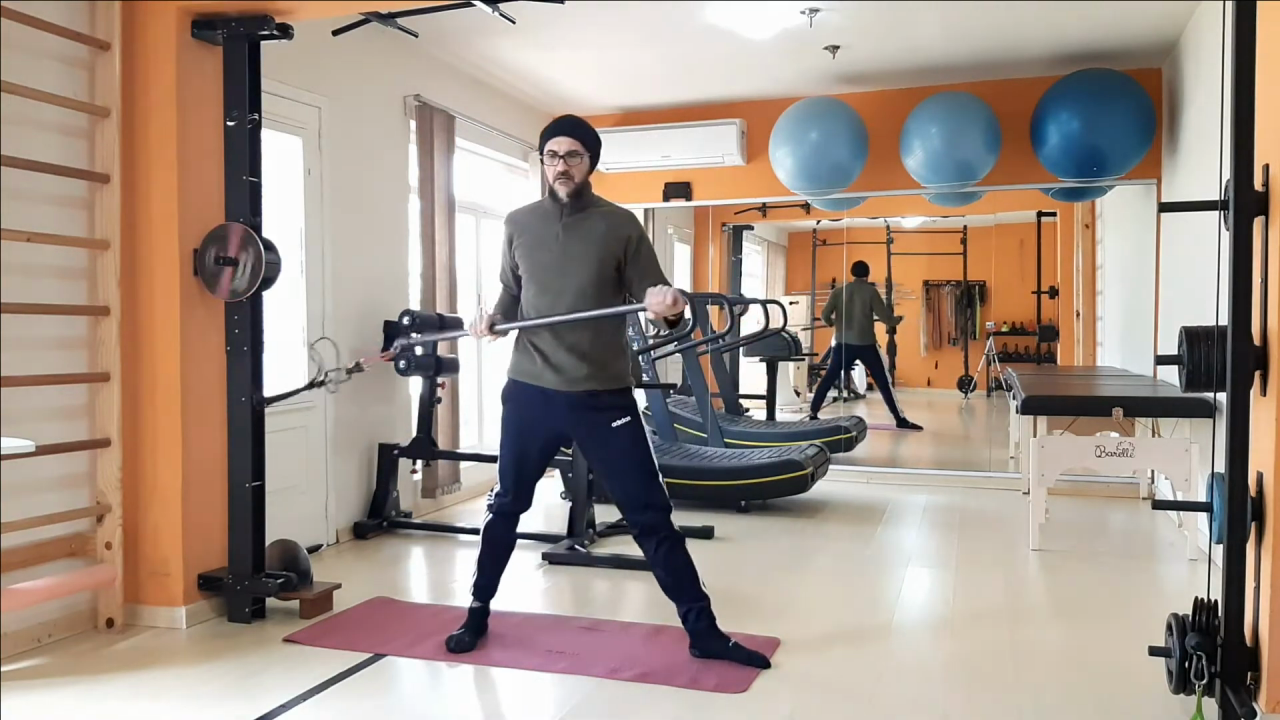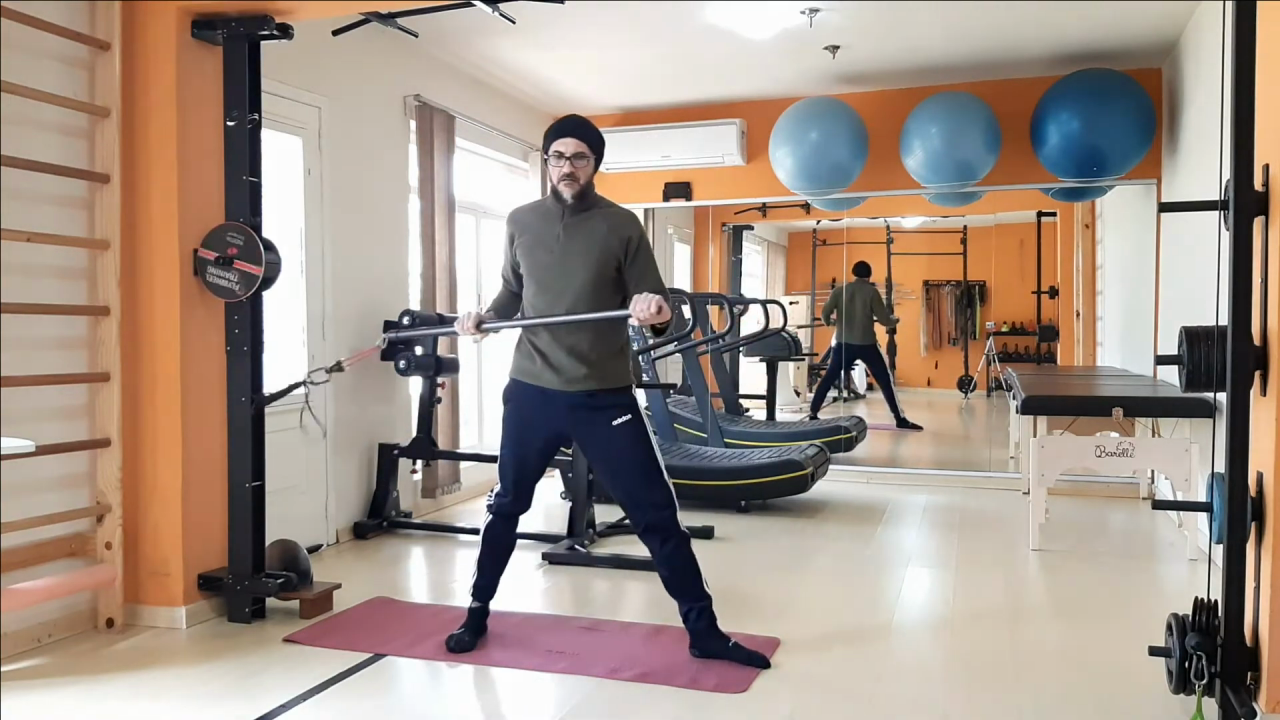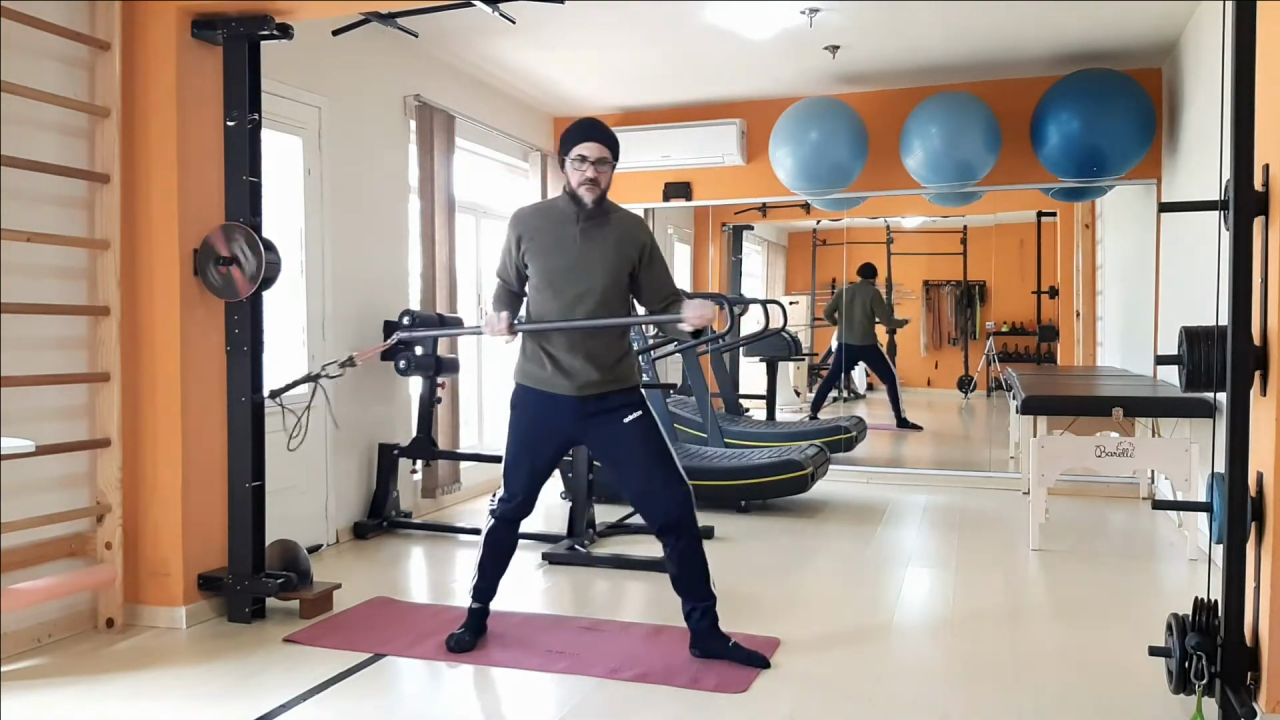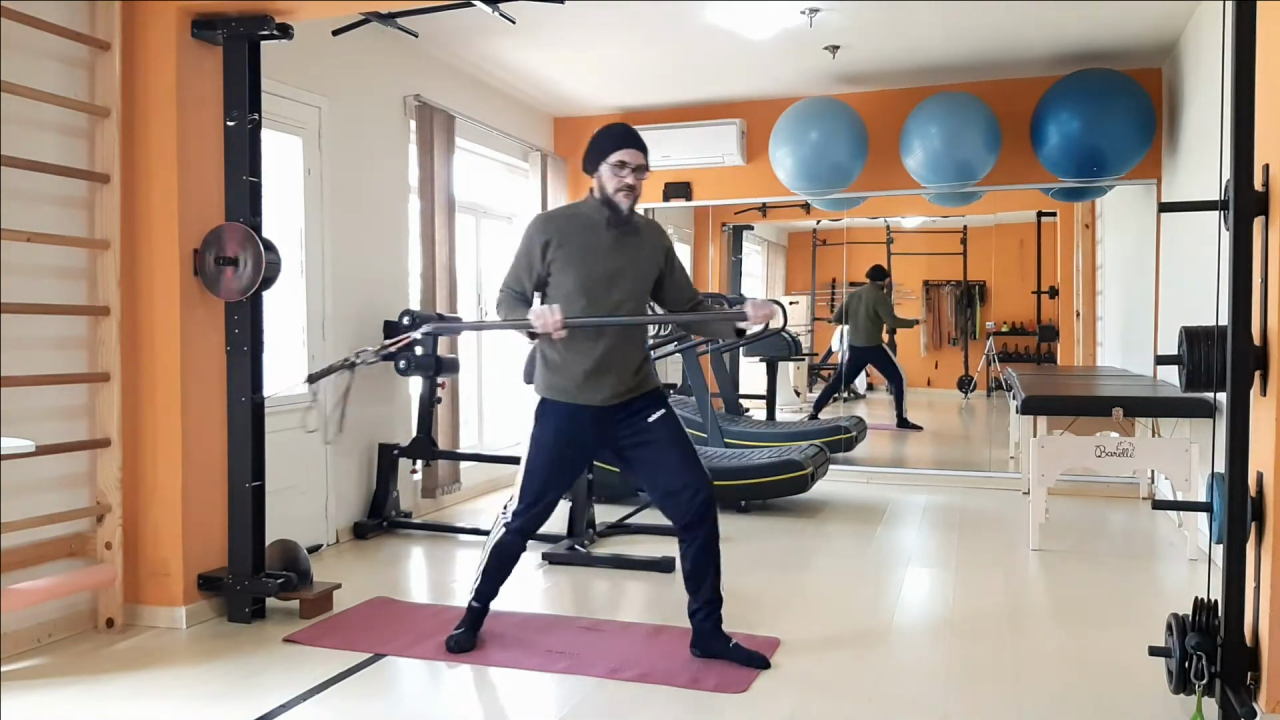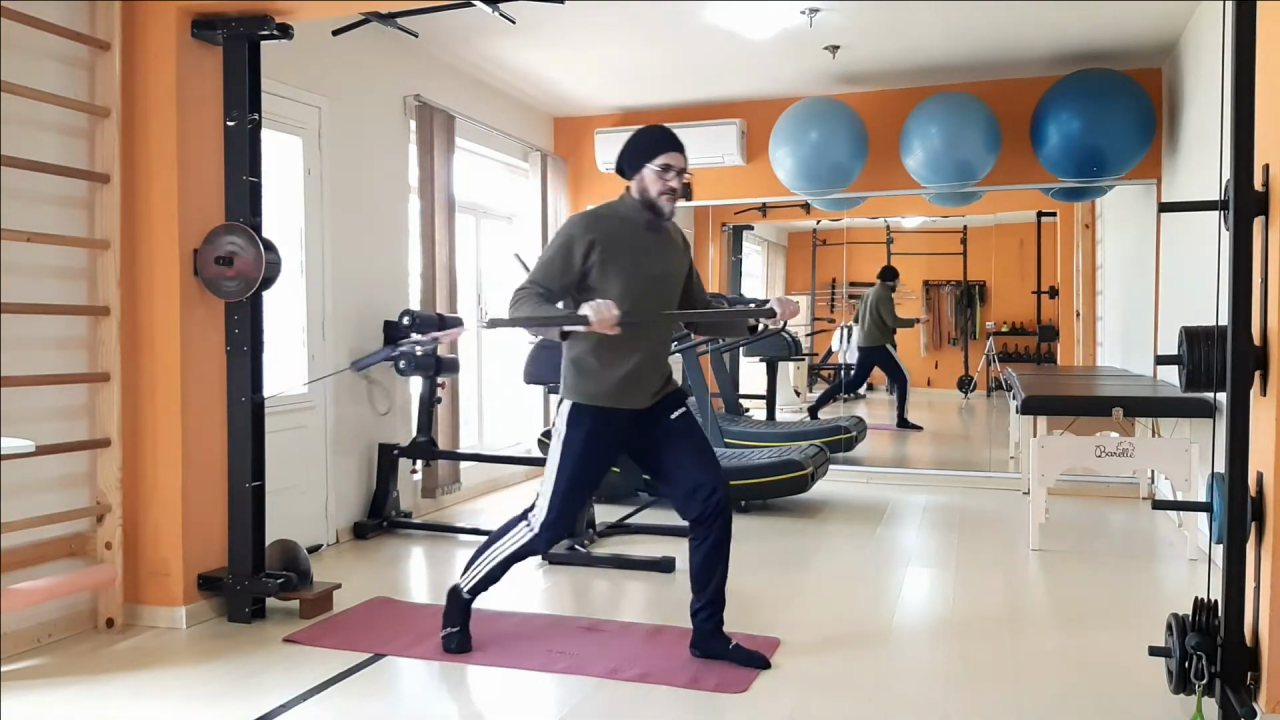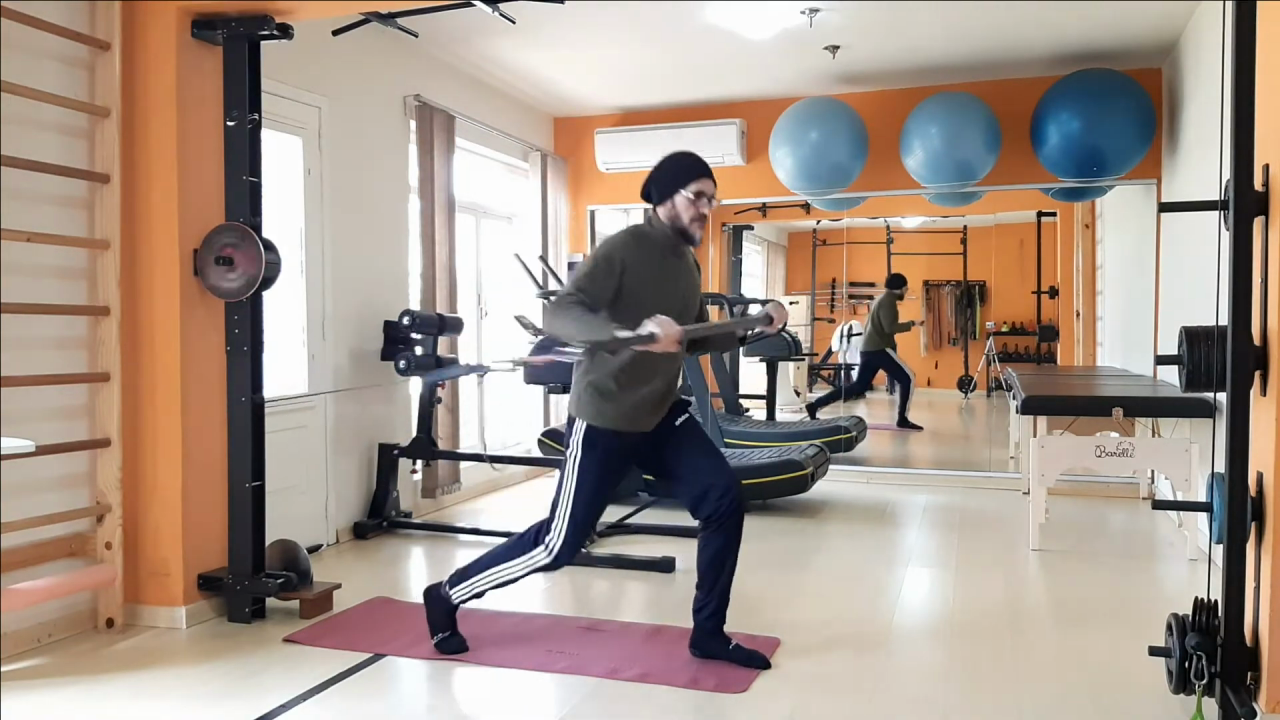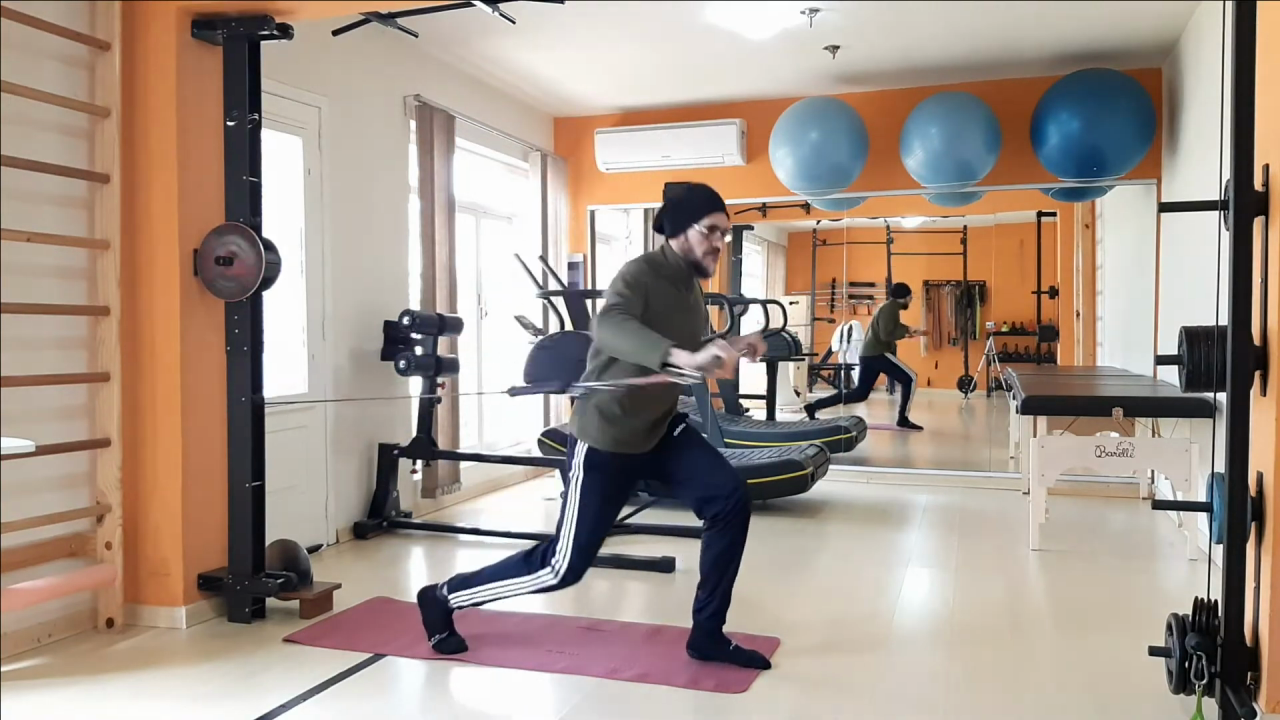
dt=0.2s
person 1, frame 1
left shoulder: (620, 225)
right shoulder: (519, 224)
left elbow: (658, 304)
left wrist: (667, 304)
right wrist: (490, 319)
left hip: (603, 395)
right hip: (530, 391)
left knee: (651, 514)
right knee: (506, 504)
left ankle: (704, 632)
right ankle: (478, 611)
person 1, frame 2
left shoulder: (622, 226)
right shoulder: (522, 222)
left elbow: (654, 301)
left wrist: (655, 311)
right wrist: (485, 315)
left hip: (604, 395)
right hip: (532, 390)
left knee: (656, 511)
right knee: (506, 504)
left ankle: (704, 632)
right ankle: (478, 611)
person 1, frame 3
left shoulder: (632, 232)
right shoulder: (528, 222)
left elbow: (665, 306)
right elbow: (506, 286)
left wrist: (694, 315)
right wrist: (499, 314)
left hip: (614, 397)
right hip: (542, 395)
left knee: (672, 507)
right knee: (508, 507)
left ankle: (706, 632)
right ankle: (478, 611)
person 1, frame 4
left shoulder: (653, 238)
right shoulder: (551, 229)
left elbow: (689, 311)
right elbow: (508, 300)
left wrist: (742, 319)
right wrist: (535, 319)
left hip: (637, 401)
right hip: (565, 404)
left knee: (696, 504)
right knee: (524, 516)
left ankle: (708, 634)
right ankle: (475, 610)
person 1, frame 5
left shoulder: (675, 241)
right shoulder: (590, 228)
left elbow: (701, 317)
right elbow: (524, 302)
right wrist: (578, 315)
left hip: (657, 400)
right hip: (593, 403)
left knee: (711, 502)
right knee: (549, 521)
left ankle: (709, 634)
right ankle: (461, 597)
person 1, frame 6
left shoulder: (687, 260)
right shoulder: (625, 248)
right elbow: (562, 313)
right wrist: (633, 330)
left hip: (662, 414)
right hip: (605, 418)
left knee: (724, 500)
right knee: (558, 544)
left ankle: (709, 634)
right ankle: (445, 596)
person 1, frame 7
left shoulder: (690, 285)
right shoulder: (641, 276)
right elbow: (612, 324)
left wrist: (722, 351)
right wrist: (680, 354)
left hip: (659, 428)
right hip: (604, 437)
left knee: (731, 502)
right knee: (561, 567)
left ankle: (707, 635)
right ankle: (441, 599)
